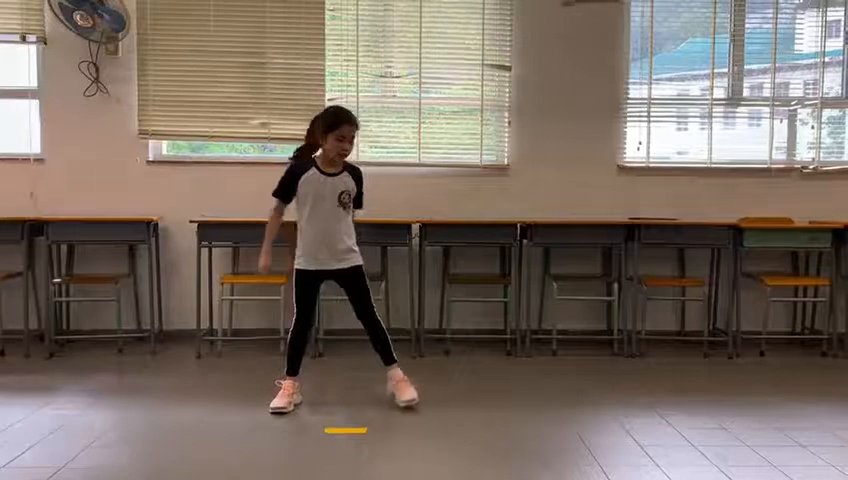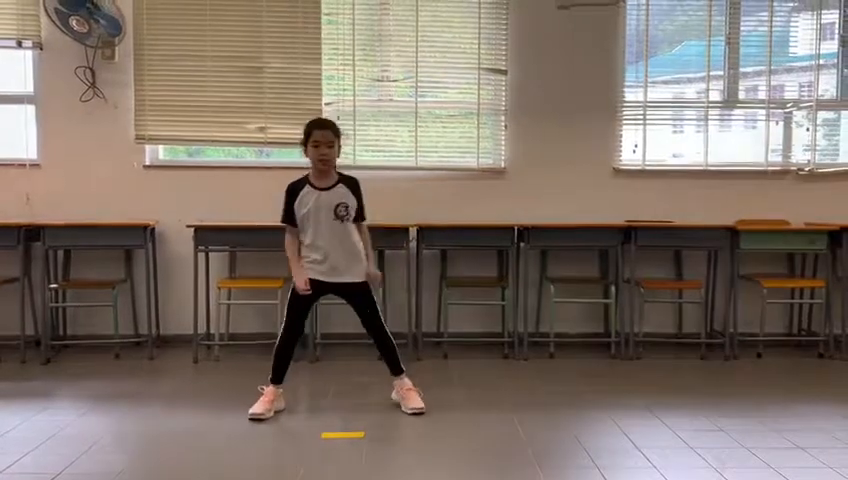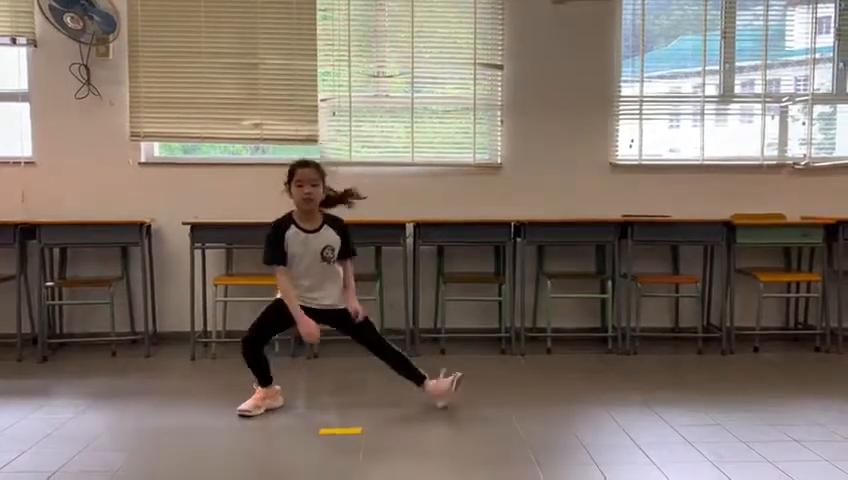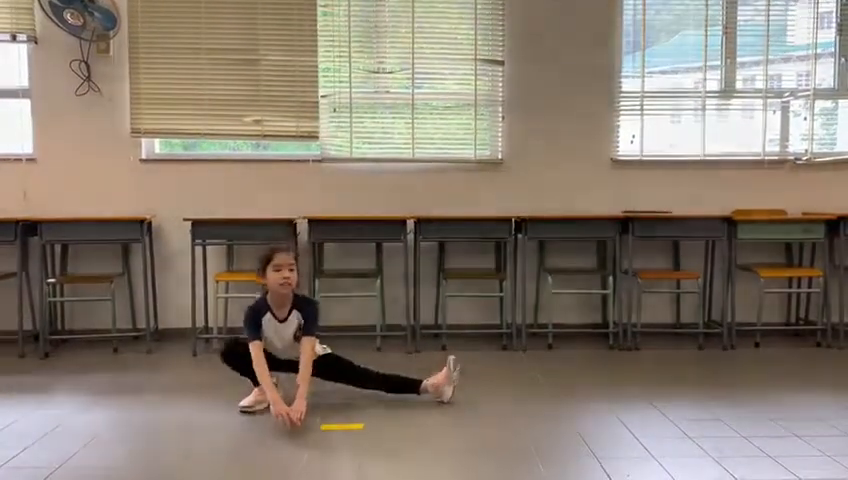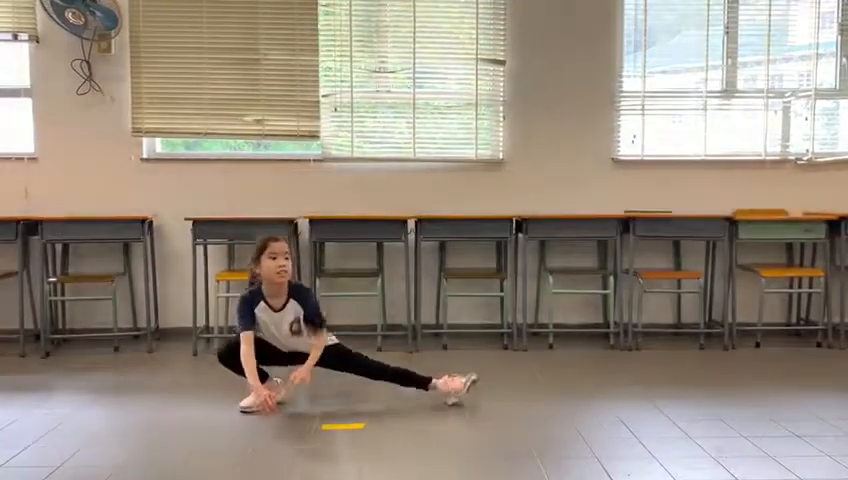
dt=0.7s
person 1, frame 1
left shoulder: (354, 175)
right shoulder: (299, 171)
right elbow: (278, 210)
right wrist: (266, 252)
left hip: (348, 260)
right hip: (308, 262)
left knee: (368, 316)
right knee: (302, 321)
left ankle: (396, 376)
right ankle: (290, 385)
person 1, frame 2
left shoulder: (350, 186)
right shoulder: (296, 190)
right elbow: (291, 235)
left wrist: (370, 263)
right wrist: (297, 271)
left hip: (351, 274)
right hip: (312, 275)
left knee: (376, 327)
right knee: (290, 331)
left ankle: (402, 384)
right ankle: (273, 392)
person 1, frame 3
left shoulder: (337, 227)
right shoulder: (279, 230)
left elbow: (346, 265)
right elbow: (281, 277)
left wrist: (352, 298)
right wrist: (301, 319)
left hip: (334, 302)
right hip: (293, 302)
left knee: (377, 343)
right knee: (250, 342)
left ankle: (431, 385)
right ankle: (267, 392)
person 1, frame 4
left shoulder: (307, 306)
right shoulder: (255, 312)
left elbow: (307, 351)
right elbow: (257, 356)
left wrist: (301, 398)
right wrist: (275, 400)
left hip: (311, 357)
right hip: (274, 358)
left knee: (362, 376)
right knee: (230, 351)
left ankle: (428, 386)
right ankle: (261, 389)
person 1, frame 5
left shoulder: (304, 295)
right shoulder: (249, 300)
left elbow: (319, 336)
right elbow: (247, 345)
left wrist: (308, 366)
right wrist: (257, 386)
left hip: (314, 348)
right hip: (279, 351)
left knee: (372, 367)
right knee: (228, 354)
left ankle: (439, 384)
right ankle: (272, 388)
